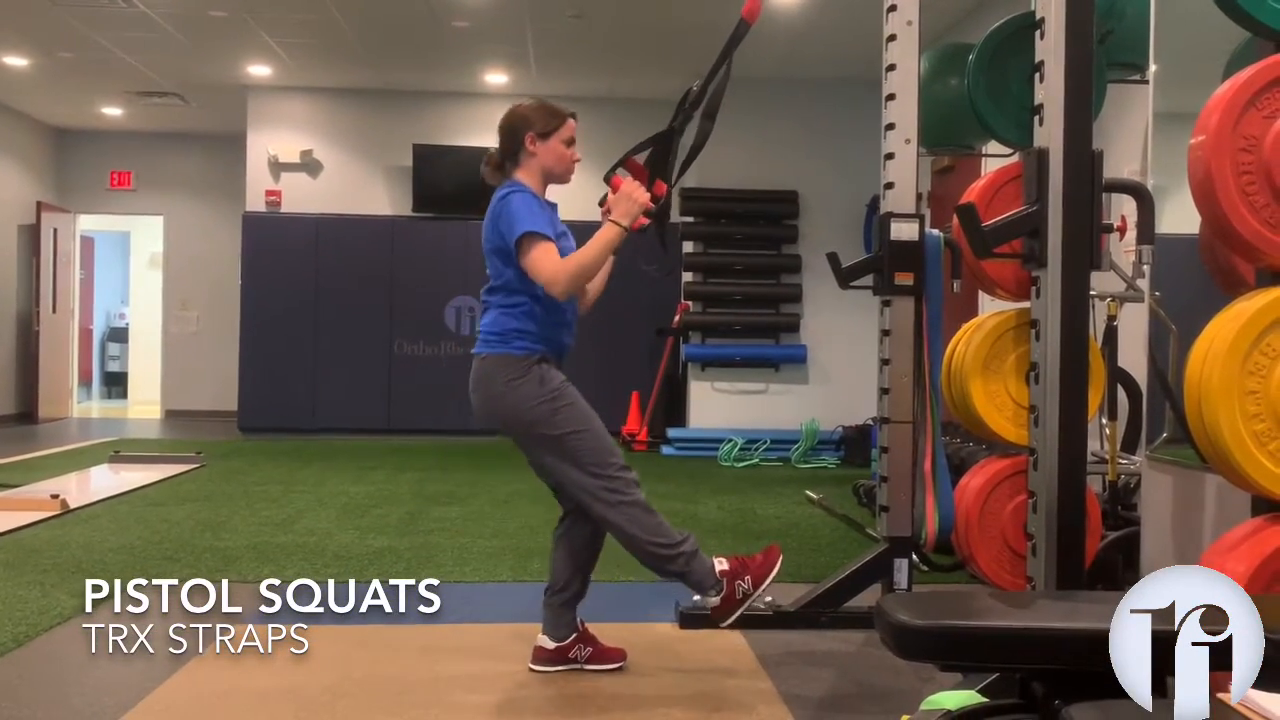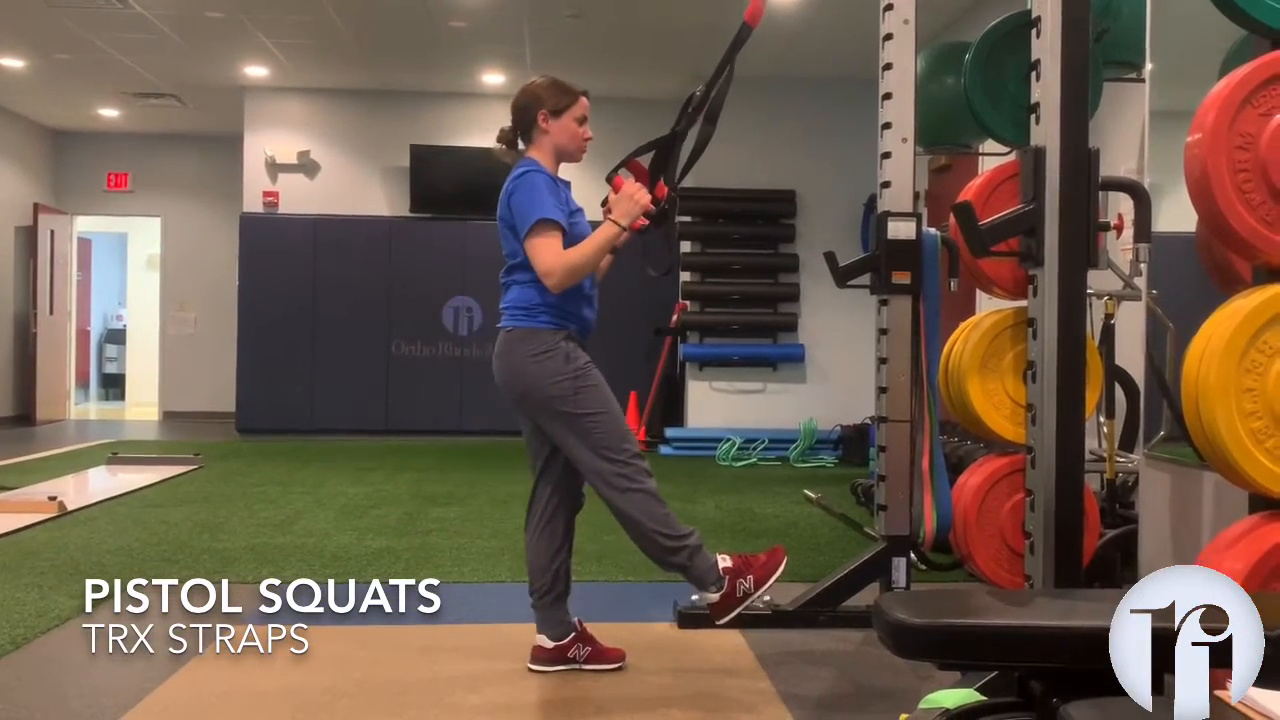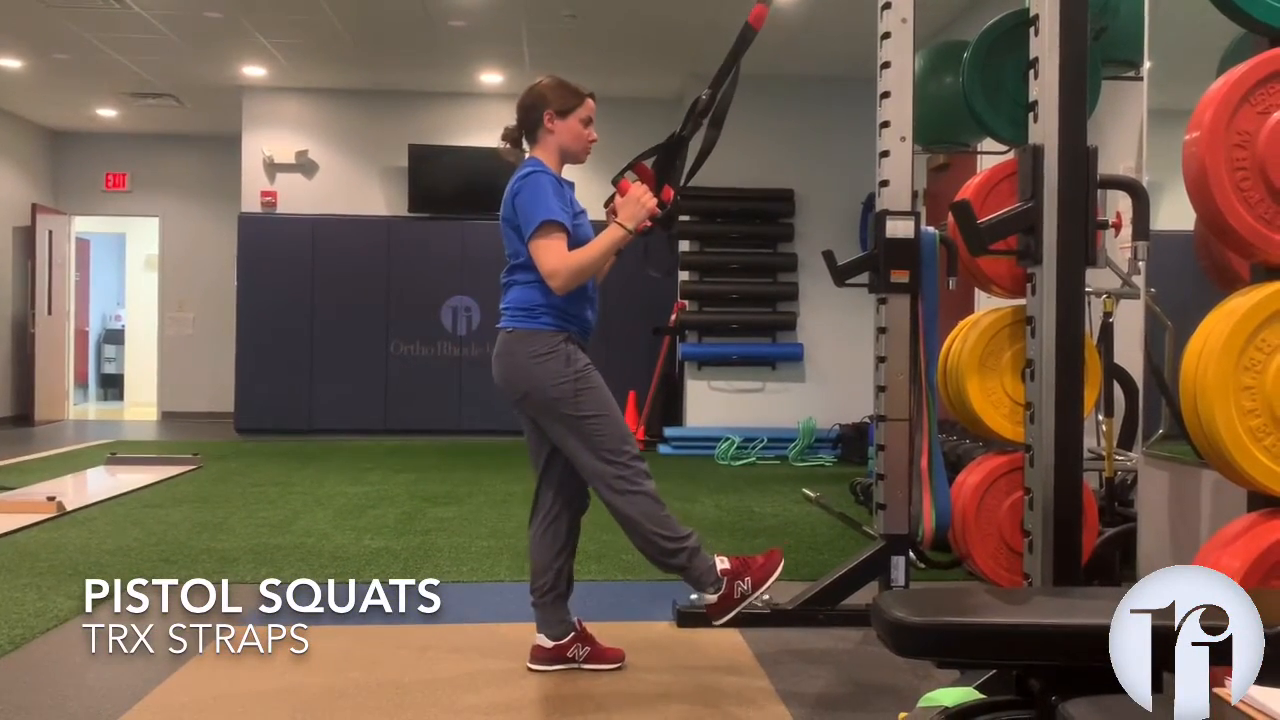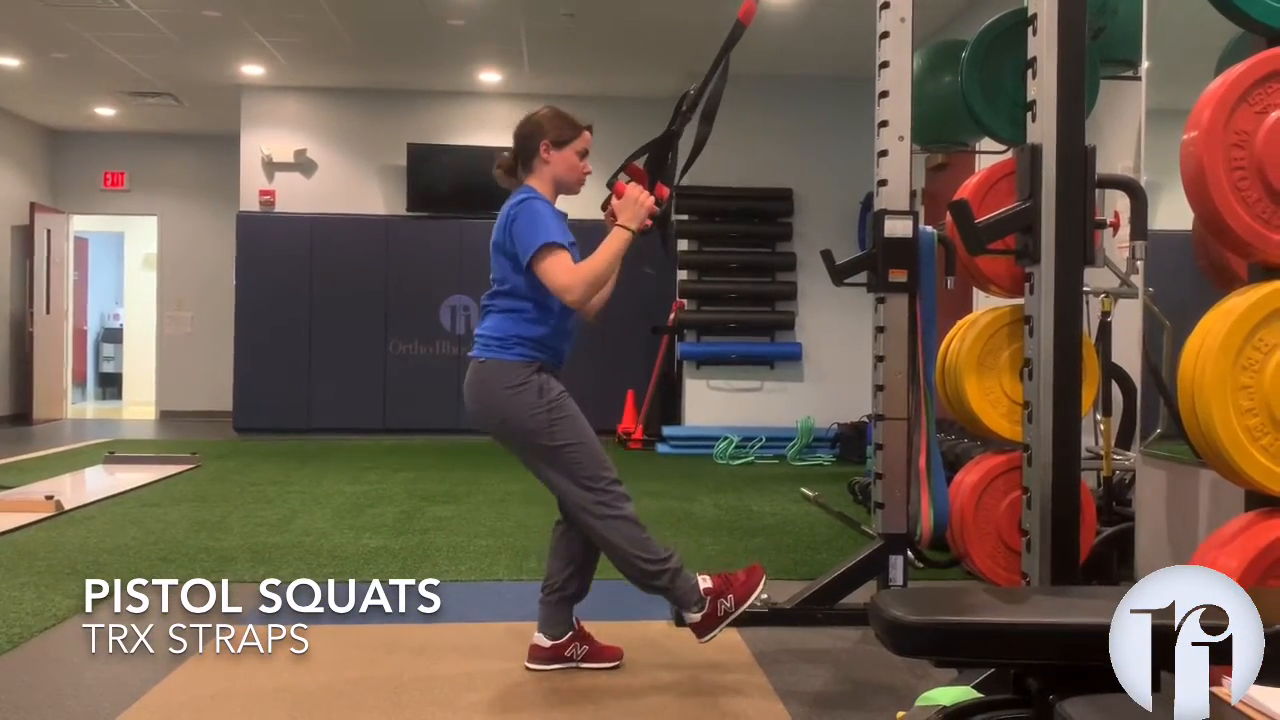
dt=0.4s
person 1, frame 1
left shoulder: (535, 208)
right shoulder: (516, 203)
left elbow: (581, 297)
right elbow: (559, 282)
left wrist: (616, 232)
right wrist: (618, 222)
left hip: (519, 374)
right hip: (517, 374)
left knee: (589, 501)
right knee: (611, 485)
left ankle: (559, 638)
right ankle: (714, 581)
person 1, frame 2
left shoulder: (548, 186)
right shoulder: (530, 182)
left elbow: (583, 276)
right elbow: (554, 274)
left wrist: (616, 230)
right wrist: (617, 222)
left hip: (537, 354)
right hip: (543, 350)
left knee: (556, 492)
right knee: (621, 470)
left ankle: (556, 636)
right ankle: (715, 578)
person 1, frame 3
left shoulder: (550, 185)
right shoulder: (535, 182)
left elbow: (583, 277)
right elbow: (558, 275)
left wrist: (620, 229)
right wrist: (623, 225)
left hip: (536, 354)
right hip: (544, 352)
left knee: (560, 494)
right knee: (621, 472)
left ankle: (555, 636)
right ankle: (714, 581)
person 1, frame 4
left shoulder: (540, 214)
right shoulder: (529, 210)
left elbow: (590, 303)
right elbow: (573, 290)
left wrist: (619, 232)
right wrist: (626, 227)
left hip: (509, 380)
right hip: (514, 380)
left knee: (584, 503)
right knee: (601, 495)
left ankle: (555, 635)
right ankle: (696, 599)
